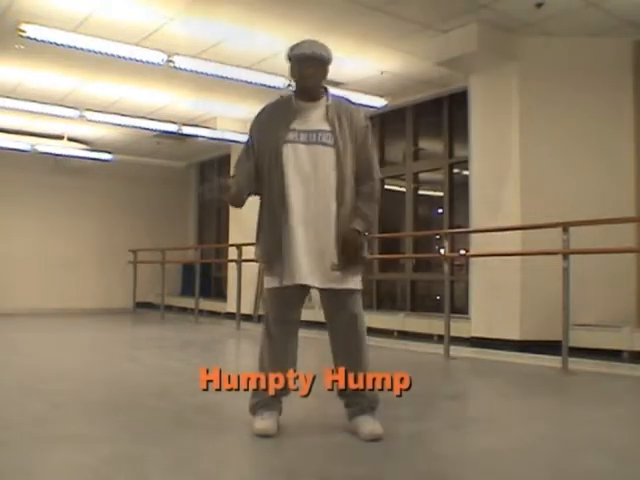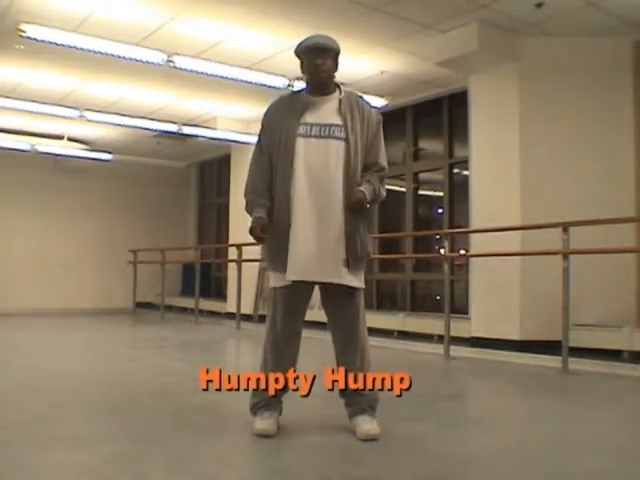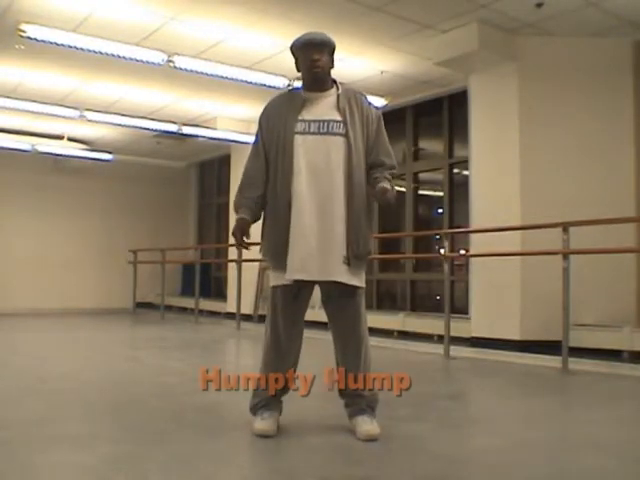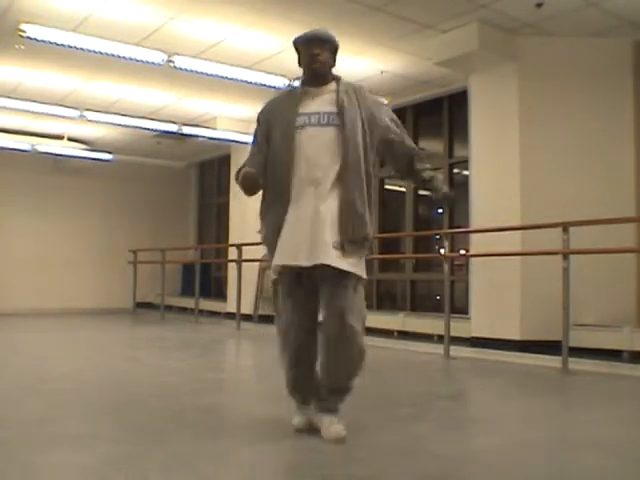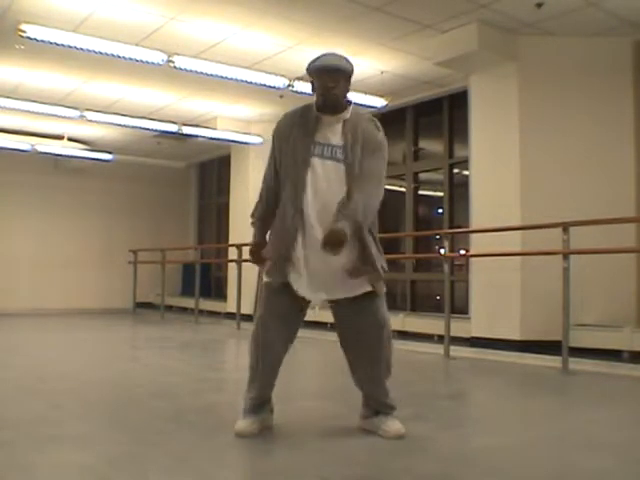
dt=0.7s
person 1, frame 1
left shoulder: (352, 118)
right shoulder: (269, 118)
left elbow: (368, 180)
right elbow: (249, 169)
left wrist: (360, 224)
right wrist: (235, 189)
left hip: (338, 244)
right hip: (285, 242)
left knee: (349, 328)
right knee: (278, 327)
left ankle: (360, 406)
right ankle: (267, 403)
person 1, frame 2
left shoulder: (363, 114)
right shoulder: (279, 112)
left elbow: (377, 169)
right elbow: (261, 171)
left wrist: (366, 191)
right wrist: (259, 212)
left hip: (343, 239)
right hip: (290, 239)
left knee: (350, 327)
right knee: (282, 327)
left ankle: (361, 405)
right ankle: (267, 403)
person 1, frame 3
left shoulder: (361, 109)
right shoulder: (276, 110)
left elbow: (382, 162)
right elbow: (258, 170)
left wrist: (384, 186)
right wrist: (245, 213)
left hip: (343, 236)
right hip: (290, 236)
left knee: (350, 325)
right knee: (283, 324)
left ankle: (360, 406)
right ankle: (267, 404)
person 1, frame 4
left shoulder: (360, 103)
right shoulder: (276, 108)
left elbow: (398, 145)
right elbow: (260, 160)
left wrist: (428, 175)
right wrist: (247, 175)
left hip: (341, 228)
right hip: (292, 228)
left knee: (342, 317)
right knee: (295, 320)
left ankle: (330, 403)
right ankle: (306, 398)
person 1, frame 5
left shoulder: (368, 130)
right shoulder: (290, 125)
left elbow: (370, 187)
right elbow: (273, 185)
left wrist: (347, 225)
right wrist: (260, 233)
left hip: (349, 254)
right hip: (292, 250)
left knee: (371, 331)
right knee: (270, 330)
left ankle: (377, 410)
right ankle: (257, 407)
